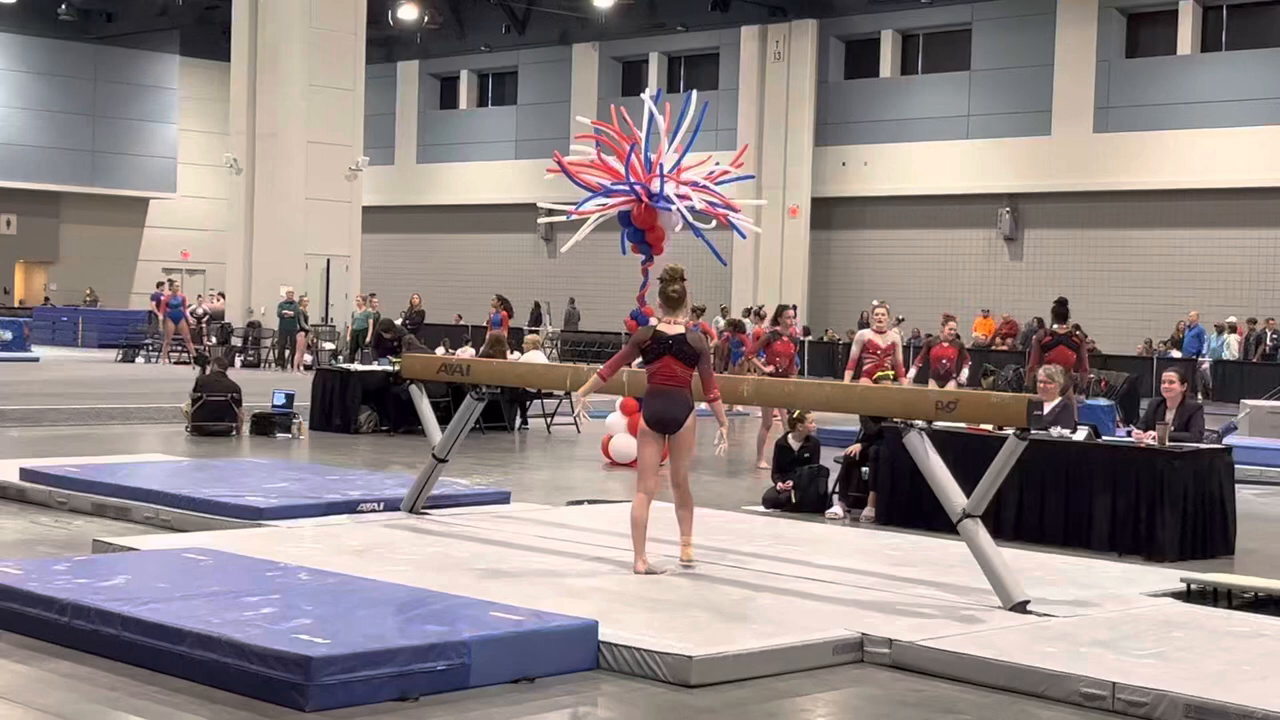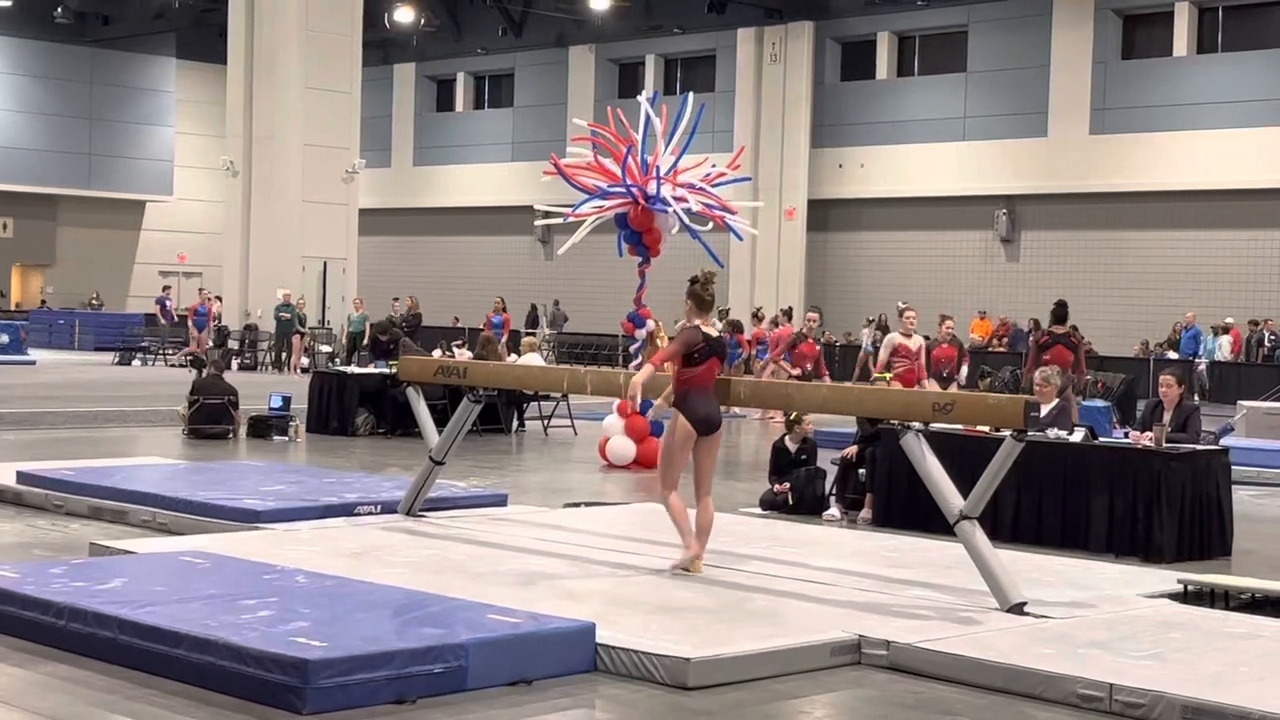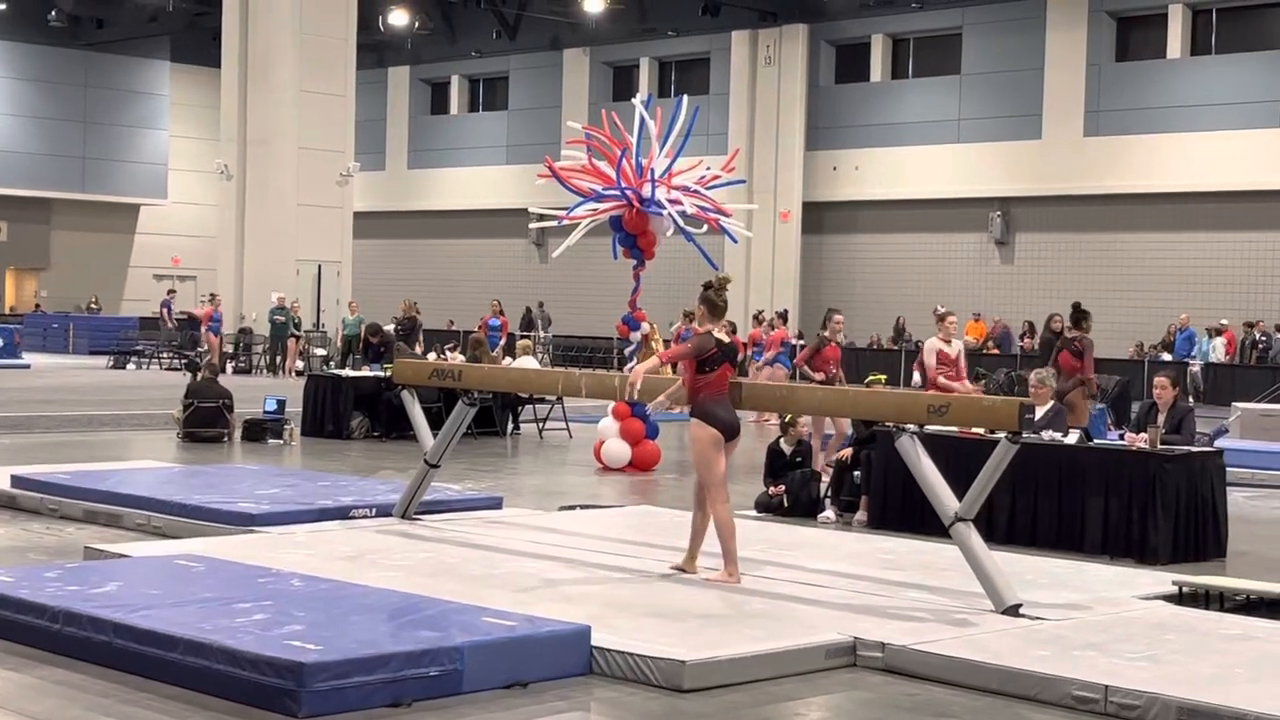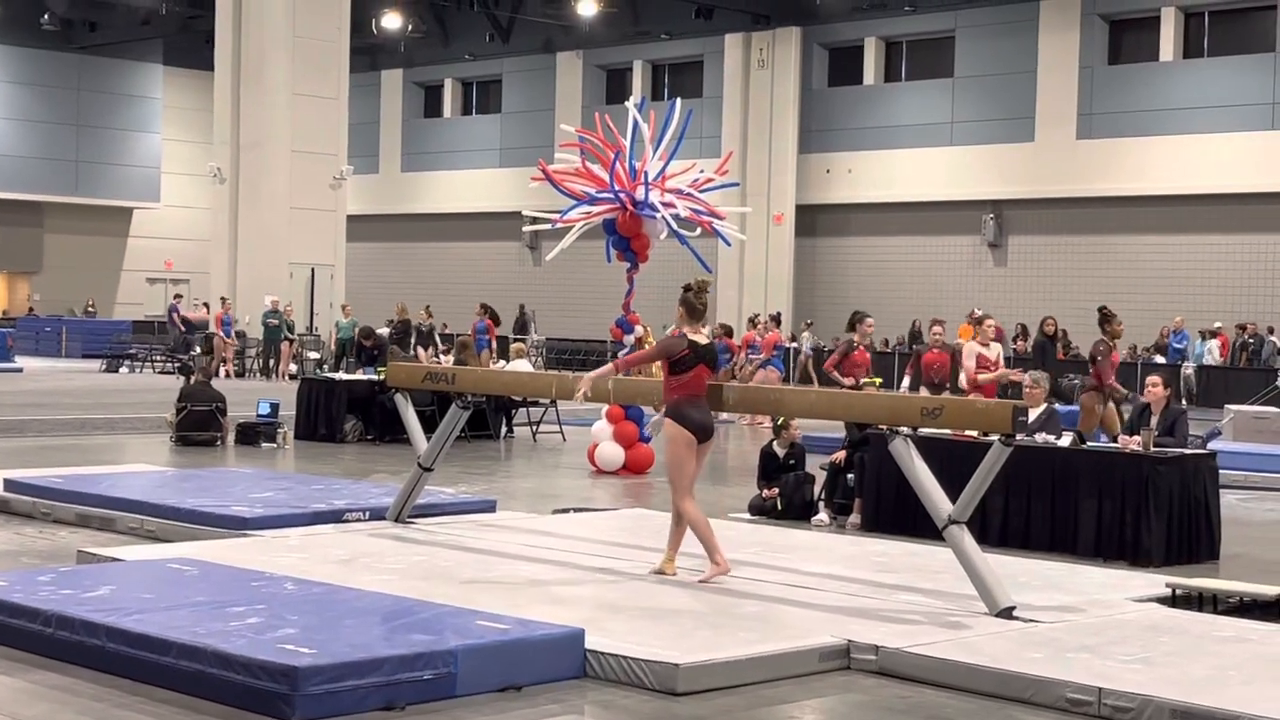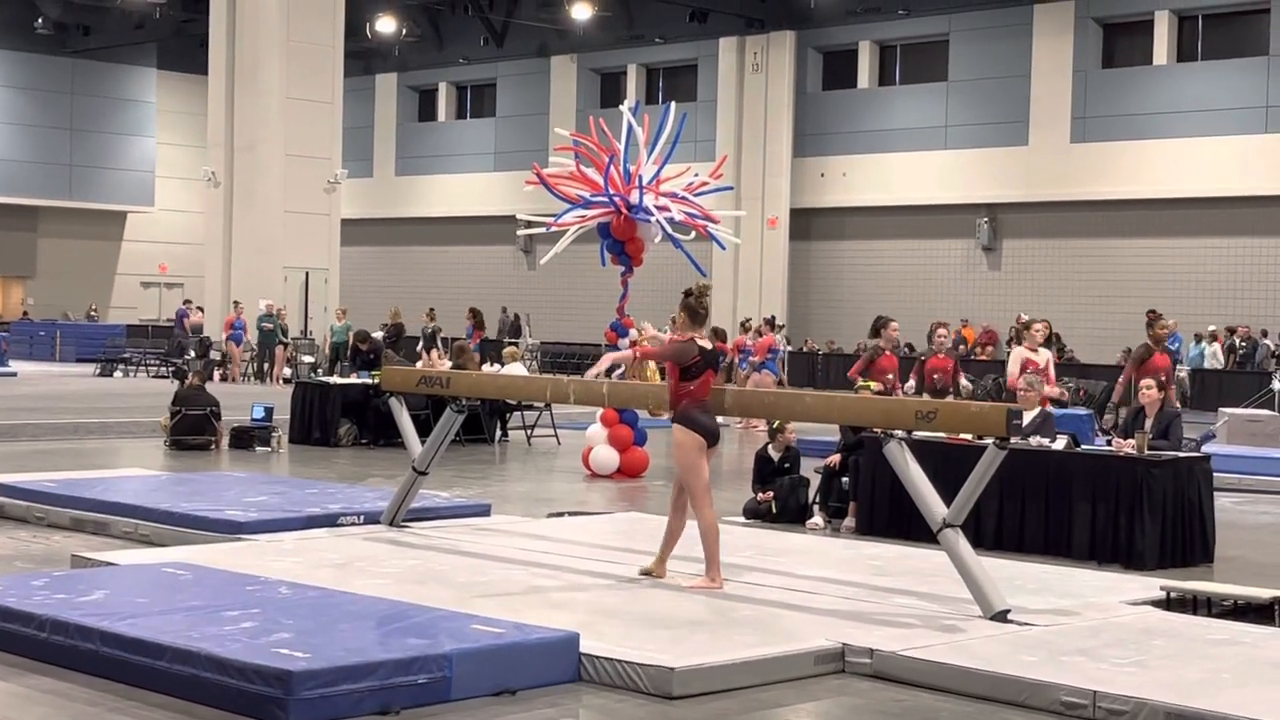
dt=0.5s
person 1, frame 1
left shoulder: (646, 334)
right shoulder: (696, 339)
left elbow: (615, 364)
right elbow: (709, 385)
left wrist: (583, 391)
right wrist: (722, 424)
left hip: (652, 408)
right hip: (681, 410)
left knee: (644, 489)
right knee: (681, 483)
left ankle: (640, 558)
right ankle: (686, 548)
person 1, frame 2
left shoulder: (690, 334)
right shoulder: (720, 341)
left elbow: (663, 356)
left wrist: (639, 378)
left hip: (688, 412)
right hip: (712, 412)
left knee: (668, 486)
right knee: (704, 492)
left ankle: (690, 543)
right ankle: (695, 558)
person 1, frame 3
left shoulder: (704, 341)
right shoulder: (729, 345)
left elbow: (674, 354)
left wrist: (642, 367)
right wrist: (664, 398)
left hip: (708, 420)
right hip: (729, 418)
left knee: (717, 498)
right knee: (703, 491)
left ankle: (731, 570)
right ankle: (690, 558)
person 1, frame 4
left shoulder: (677, 343)
right shoulder: (711, 348)
left elbow: (635, 359)
left wrist: (593, 375)
right wrist: (664, 413)
left hip: (682, 421)
right hip: (704, 420)
left knee: (683, 498)
right knee: (680, 495)
left ankle: (718, 560)
right ankle: (669, 560)
person 1, frame 5
left shoulder: (685, 348)
right shoulder: (710, 348)
left elbow: (650, 352)
left wrist: (611, 358)
left hip: (690, 425)
right hip: (708, 424)
left knee: (701, 503)
right knee: (680, 497)
left ankle: (713, 575)
right ankle: (659, 561)
